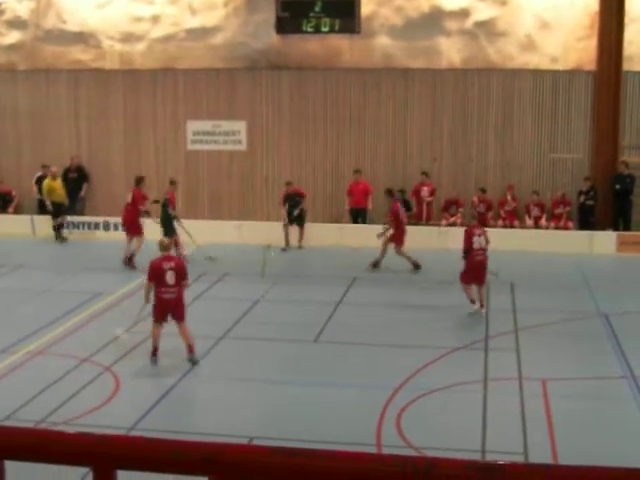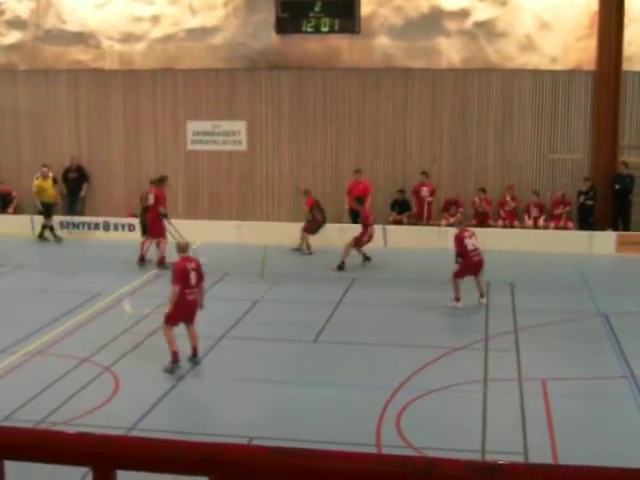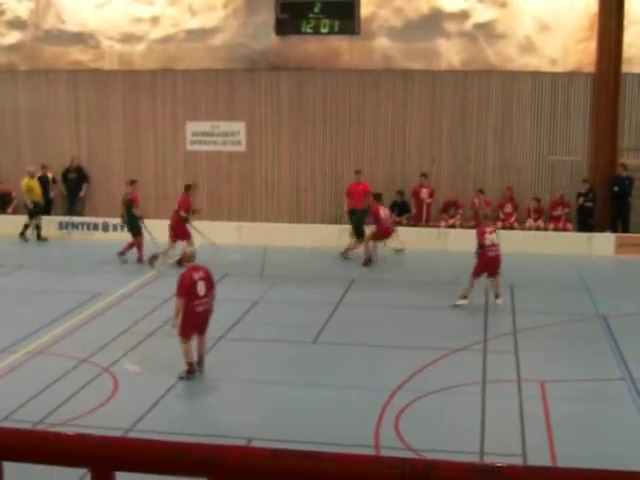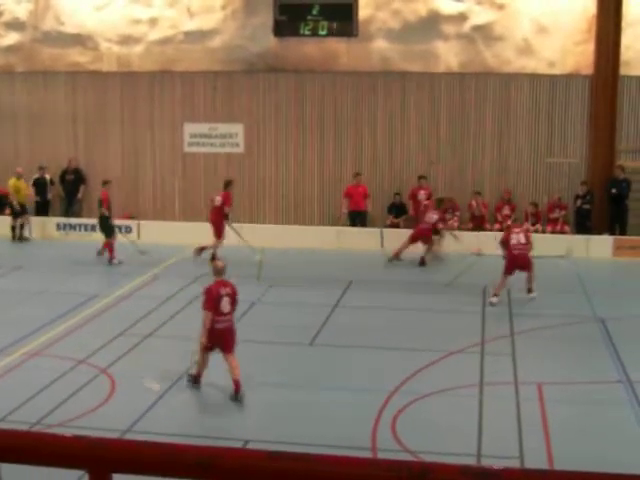
dt=0.4s
person 1, frame 1
left shoulder: (155, 263)
right shoulder: (180, 262)
left elbow: (149, 284)
right elbow: (185, 283)
left wrist: (147, 296)
left hip: (161, 299)
right hip: (176, 298)
left knee: (157, 325)
right knee: (182, 324)
left ankle: (154, 354)
right ankle: (191, 353)
person 1, frame 2
left shoulder: (178, 265)
right shoulder: (196, 263)
left elbow: (176, 288)
right elbow: (201, 284)
left wrist: (170, 306)
right wrist: (201, 300)
left hip: (181, 302)
right hip: (193, 300)
left knee: (167, 328)
right knee: (190, 326)
left ankle: (175, 360)
right ankle: (195, 356)
person 1, frame 3
left shoulder: (185, 276)
right shoulder: (206, 271)
left elbow: (180, 301)
right elbow: (213, 292)
left wrist: (176, 318)
right wrist: (211, 306)
left hip: (191, 312)
right hip: (205, 310)
left knee: (186, 341)
right knee: (201, 336)
left ankle: (191, 370)
right ankle: (200, 363)
person 1, frame 4
left shoulder: (211, 289)
right shoulder: (232, 287)
left elbow: (207, 315)
left wrist: (204, 335)
left hip: (213, 328)
right hip: (228, 328)
left knee: (204, 353)
right knee: (230, 356)
left ankle: (196, 378)
right ankle: (238, 390)
